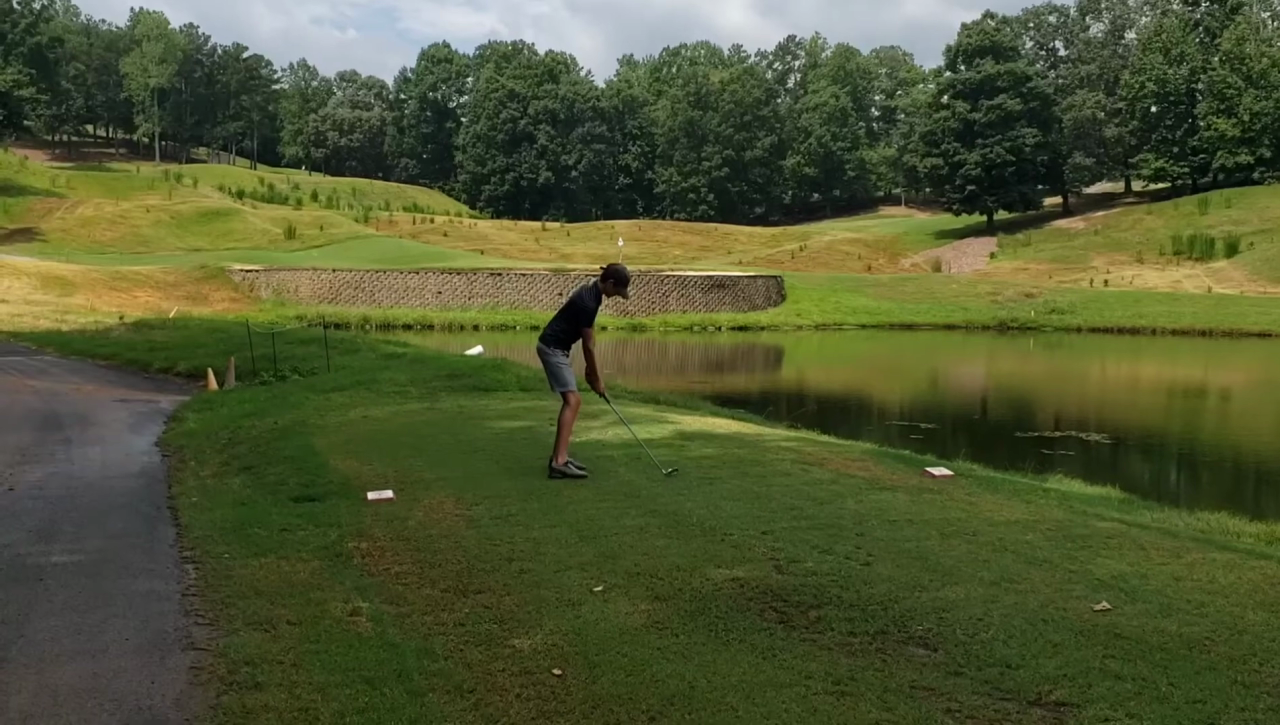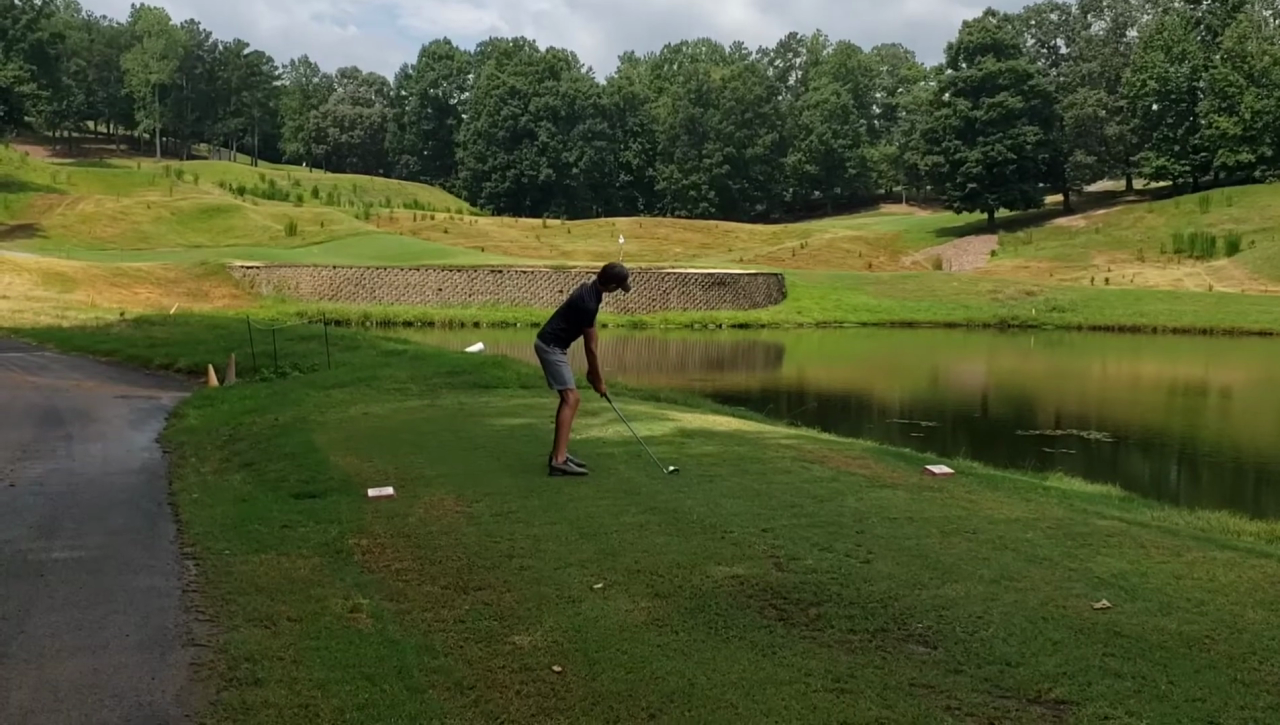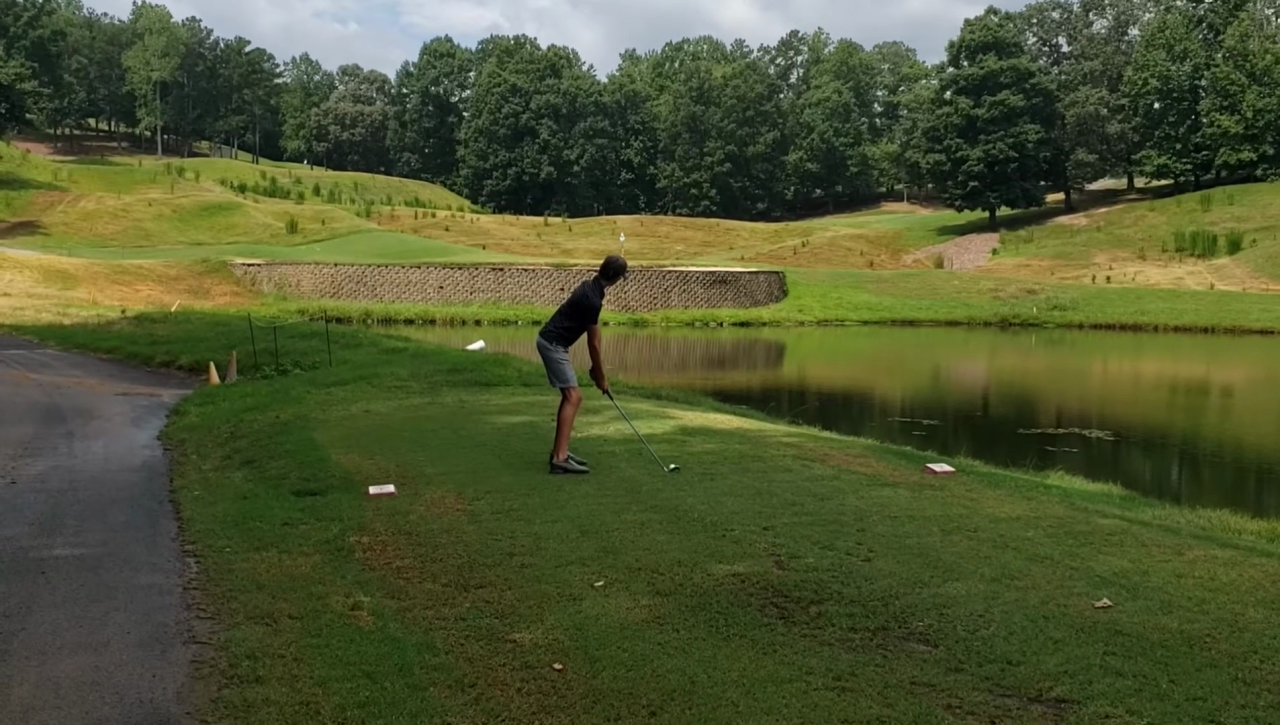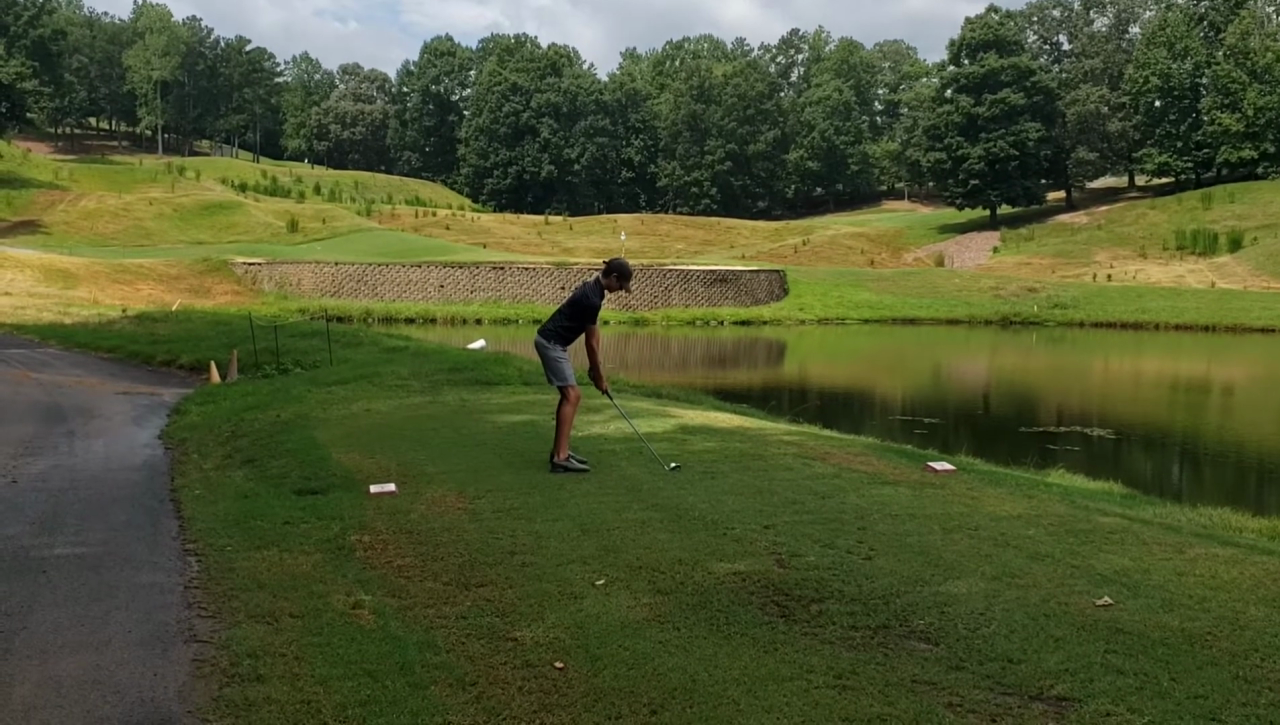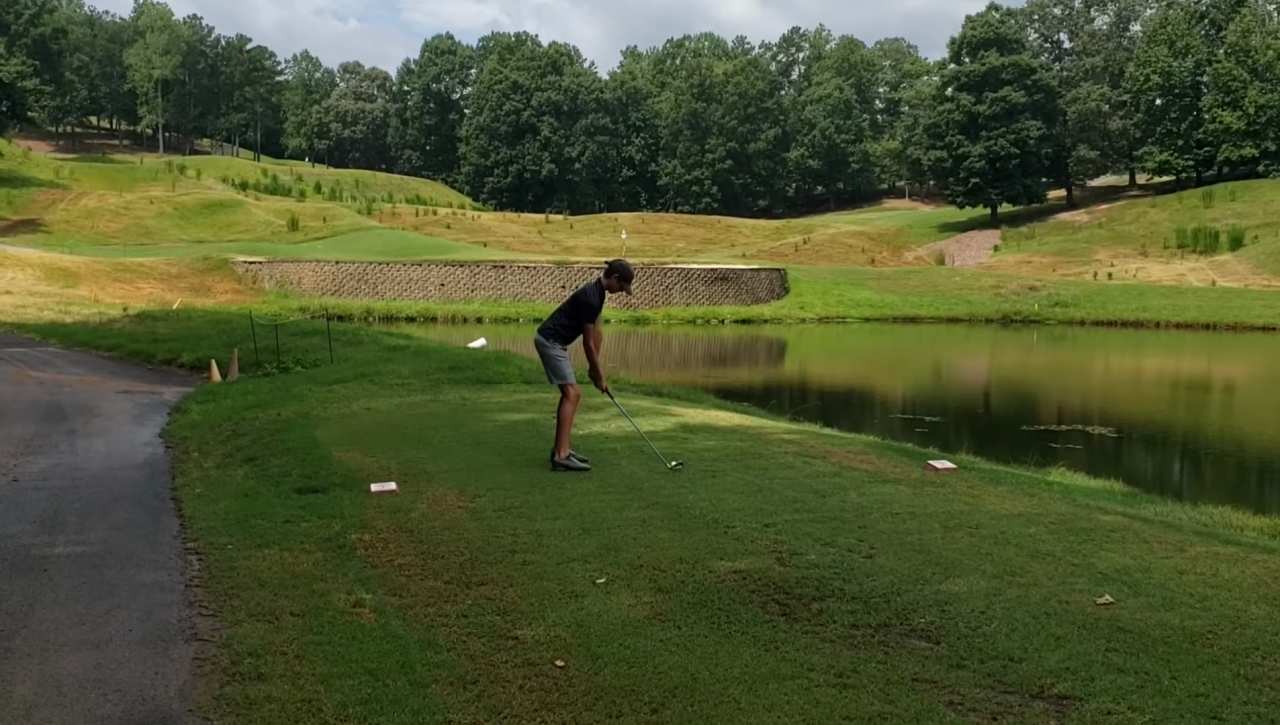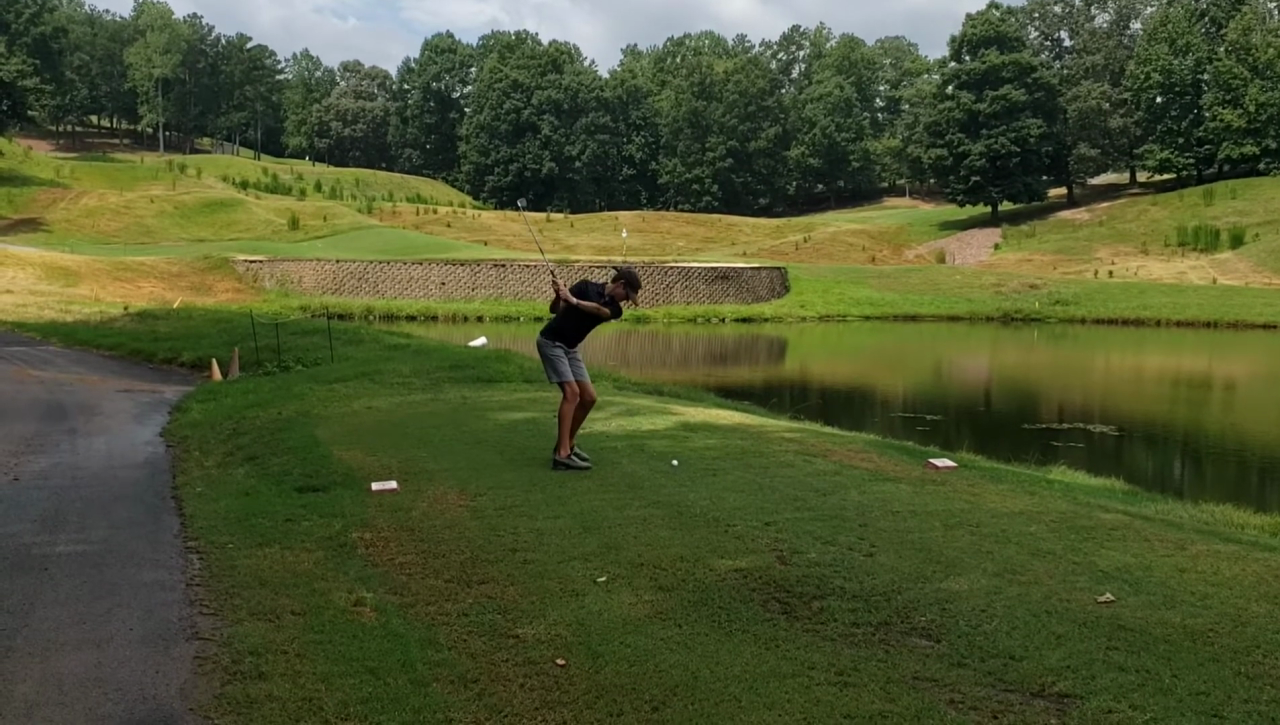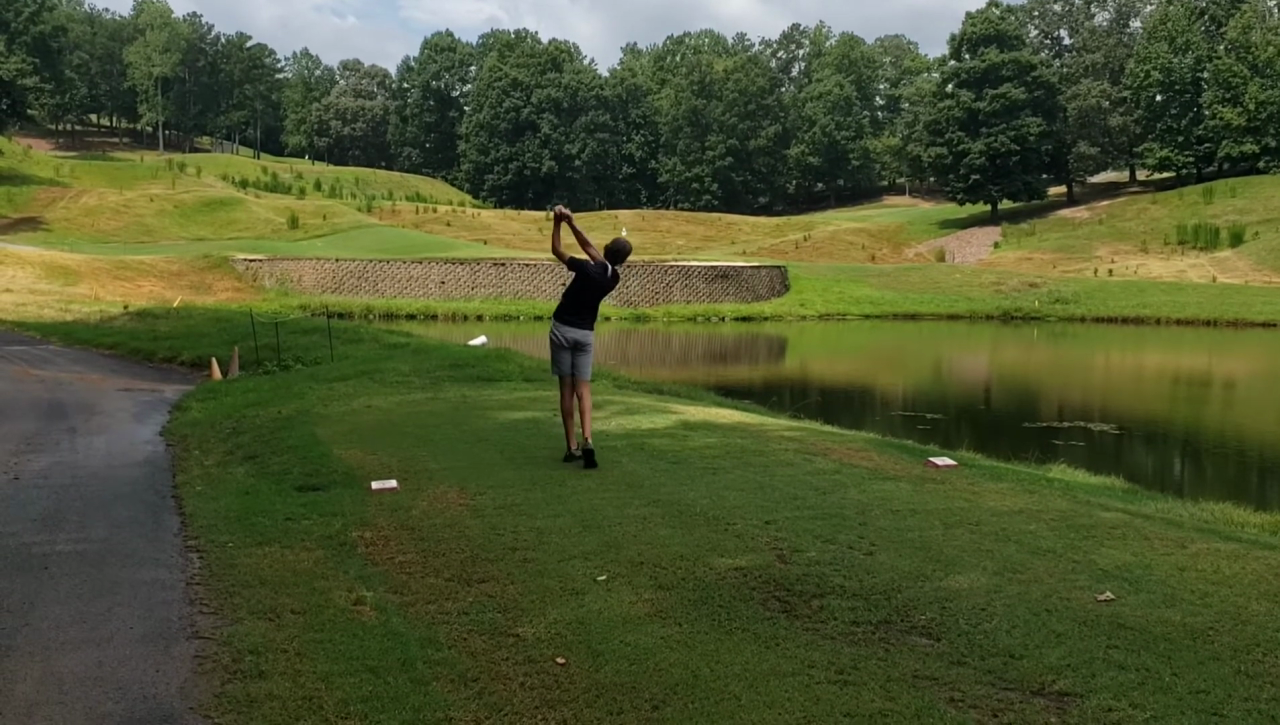
dt=0.7s
person 1, frame 1
left shoulder: (591, 292)
right shoulder: (587, 302)
left elbow: (589, 336)
right elbow: (588, 345)
left wrist: (590, 369)
right wrist: (596, 378)
left hip: (556, 347)
right hip: (553, 348)
left knee: (570, 400)
right knee: (573, 400)
left ankle: (559, 455)
right ankle: (559, 462)
person 1, frame 2
left shoulder: (590, 290)
right shoulder: (587, 303)
left elbow: (591, 336)
right elbow: (590, 345)
left wrist: (592, 370)
right wrist: (598, 379)
left hip: (551, 344)
right hip: (551, 346)
left knee: (567, 398)
right knee: (571, 398)
left ankle: (558, 453)
right ankle: (559, 460)
person 1, frame 3
left shoulder: (591, 287)
right shoulder: (592, 299)
left elbow: (595, 333)
right elbow: (593, 342)
left wrist: (596, 367)
right wrist: (601, 375)
left hip: (552, 342)
right hip: (553, 344)
left knee: (569, 396)
right knee: (574, 396)
left ankle: (559, 451)
right ankle: (560, 458)
person 1, frame 4
left shoulder: (592, 288)
right shoulder: (592, 299)
left elbow: (594, 333)
right elbow: (590, 342)
left wrist: (595, 367)
right wrist: (599, 376)
left hip: (552, 342)
right hip: (551, 343)
left knee: (568, 395)
right knee: (572, 395)
left ankle: (559, 450)
right ankle: (560, 457)
person 1, frame 5
left shoulder: (597, 292)
right shoulder: (590, 298)
left elbow: (597, 331)
right elbow: (588, 342)
left wrist: (596, 368)
right wrist: (599, 375)
left hip: (554, 342)
right hip: (550, 342)
left knee: (569, 393)
right knee: (572, 394)
left ankle: (560, 449)
right ankle: (561, 456)
person 1, frame 6
left shoulder: (614, 309)
right shoulder: (586, 287)
left elbow: (596, 308)
right elbow: (555, 309)
left wrist: (573, 300)
right wrist: (560, 296)
left hip: (570, 347)
right hip: (551, 341)
left knee: (589, 397)
right knee: (572, 392)
left ankle: (568, 444)
right ankle: (562, 454)
person 1, frame 7
left shoulder: (588, 269)
right shoulder: (614, 278)
left elbow: (556, 250)
right elbow: (591, 249)
left wrist: (558, 222)
right wrist: (571, 223)
left hip: (561, 330)
right hip: (584, 335)
left knee: (567, 389)
right knee: (583, 389)
left ankle: (572, 447)
right ankle: (586, 440)
